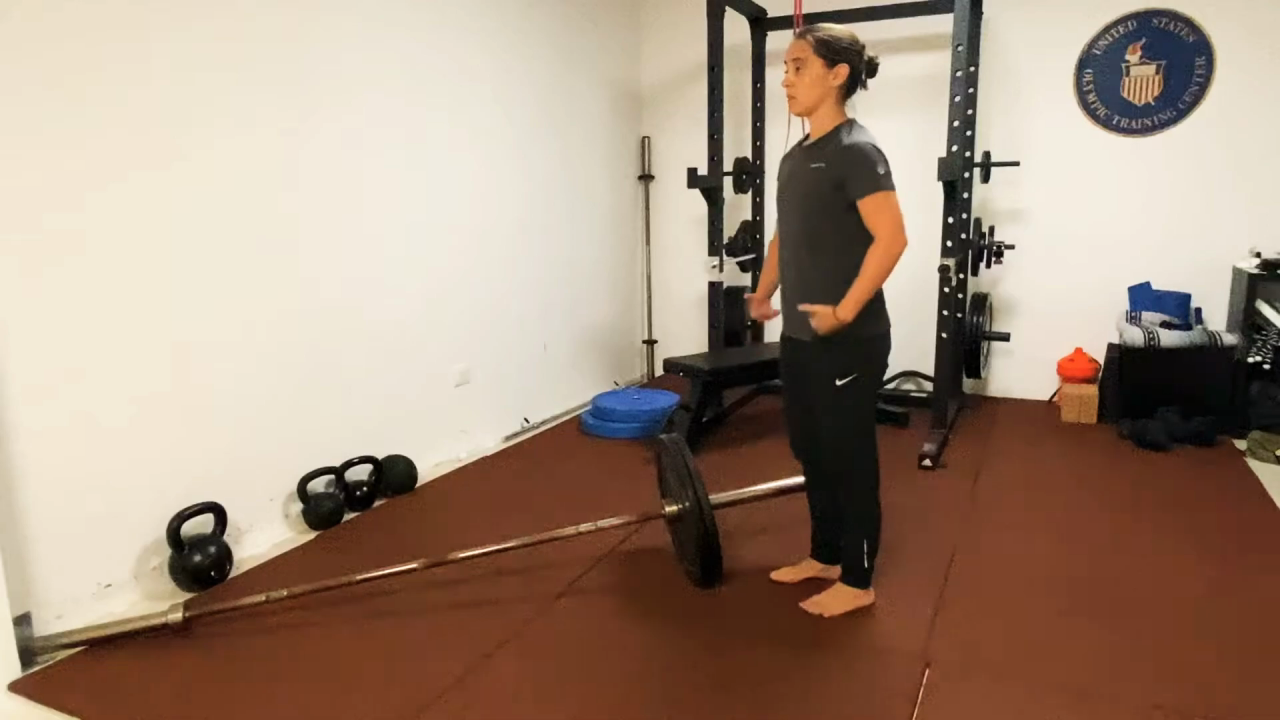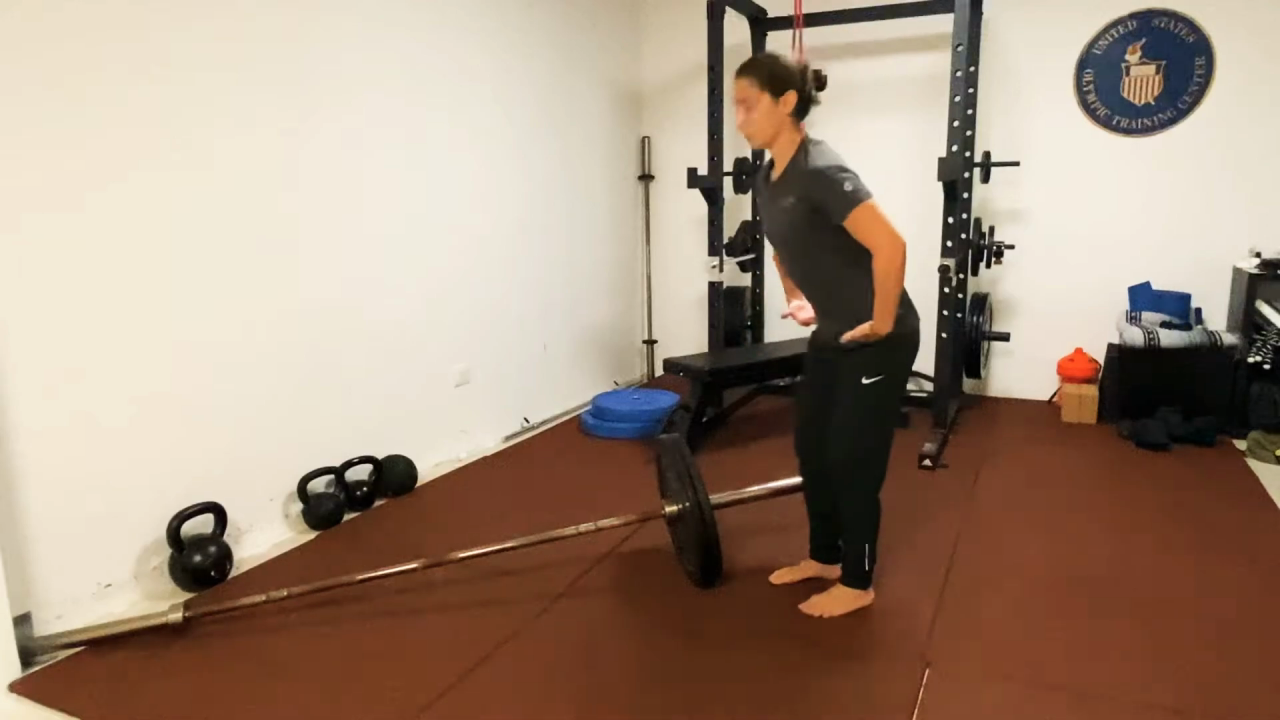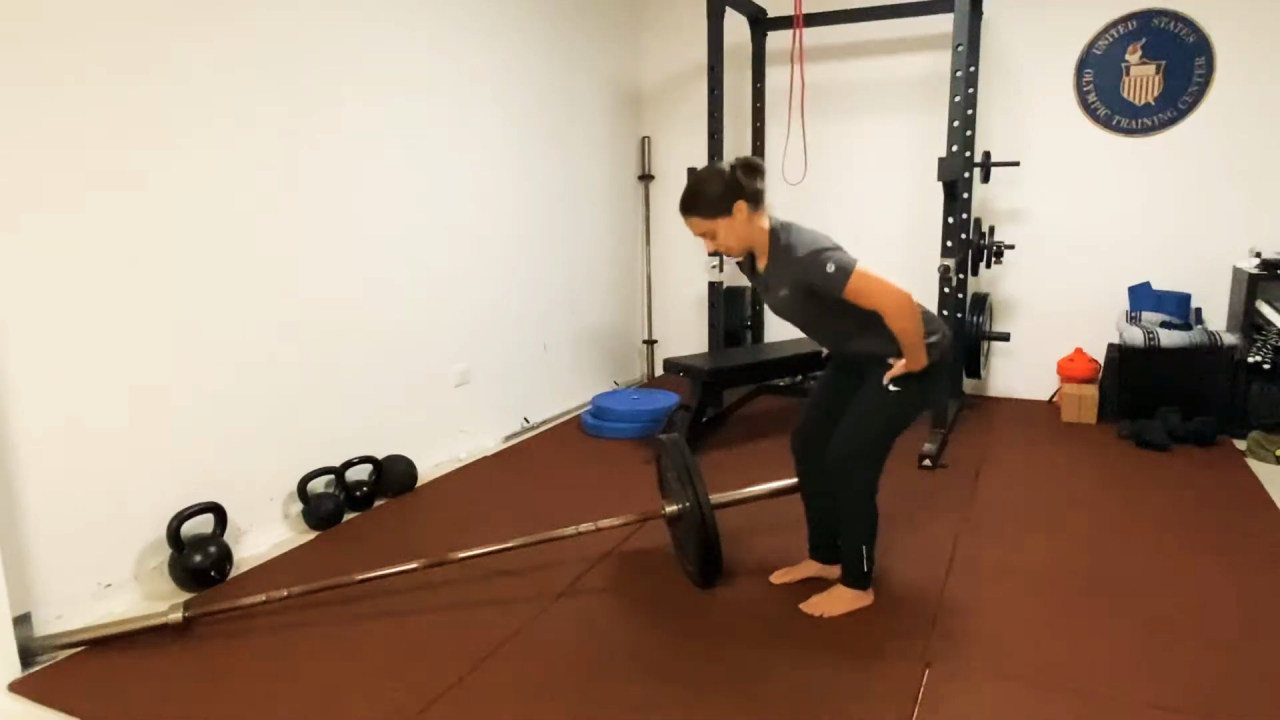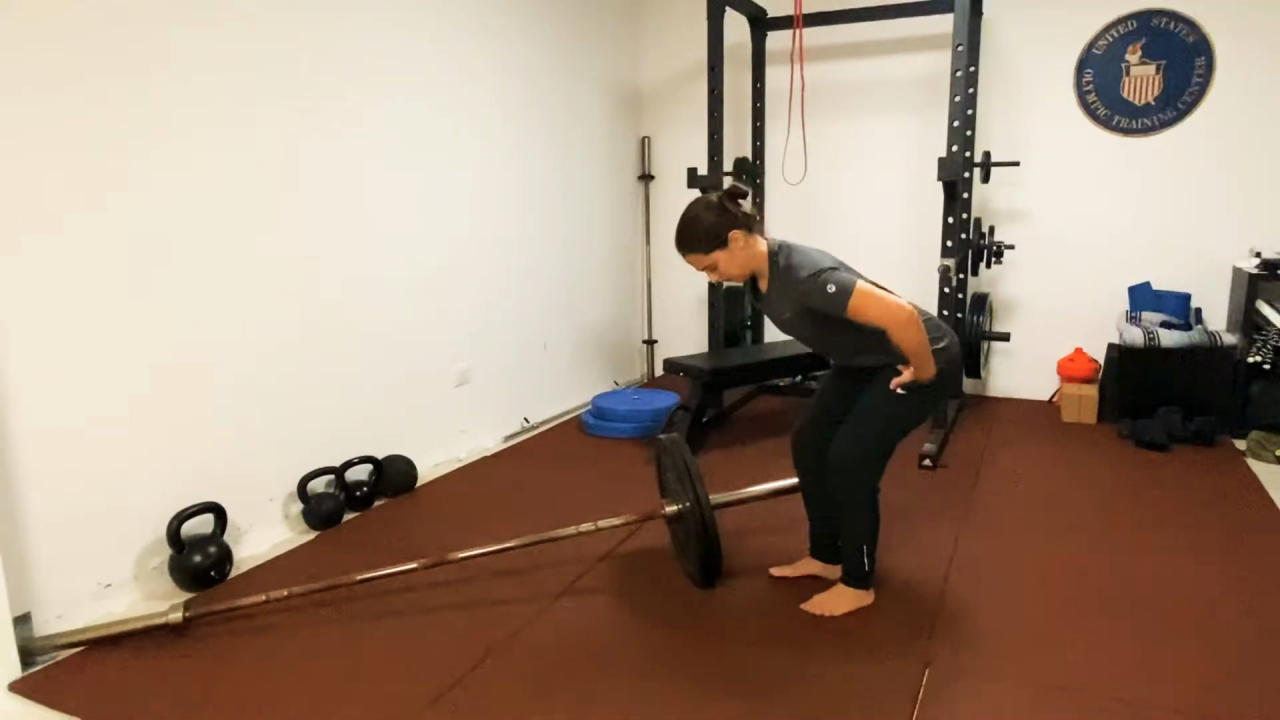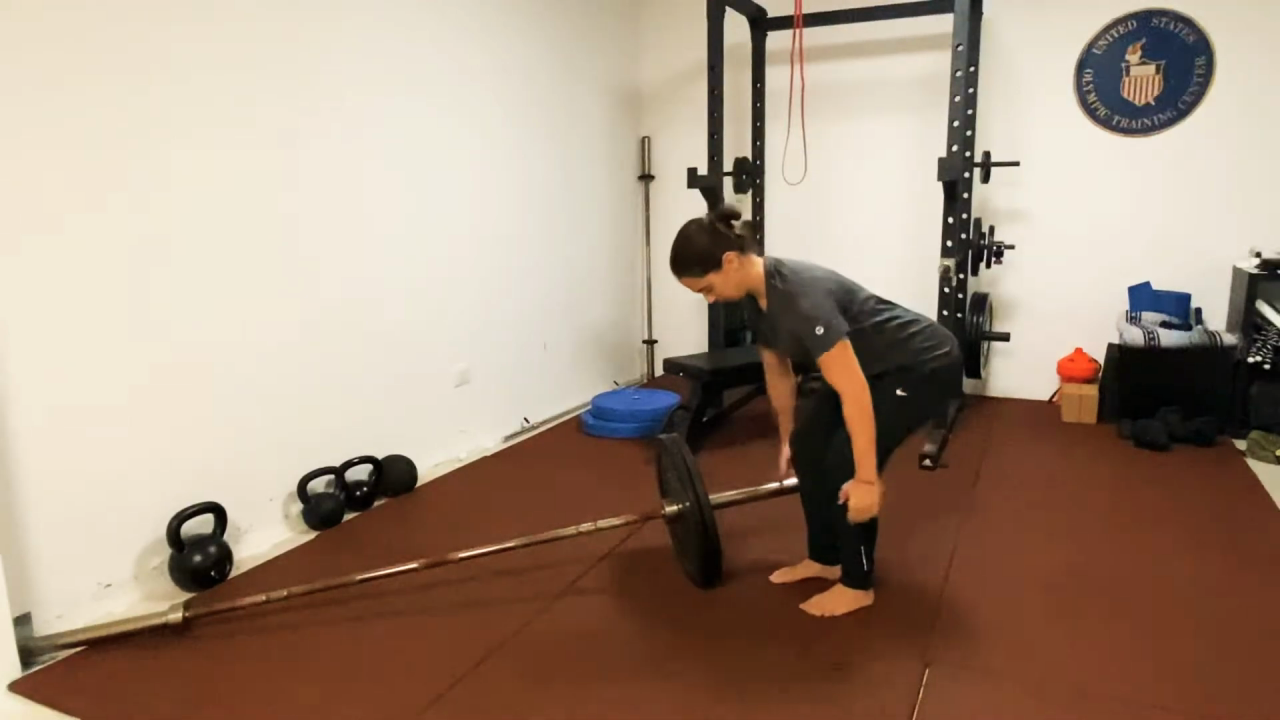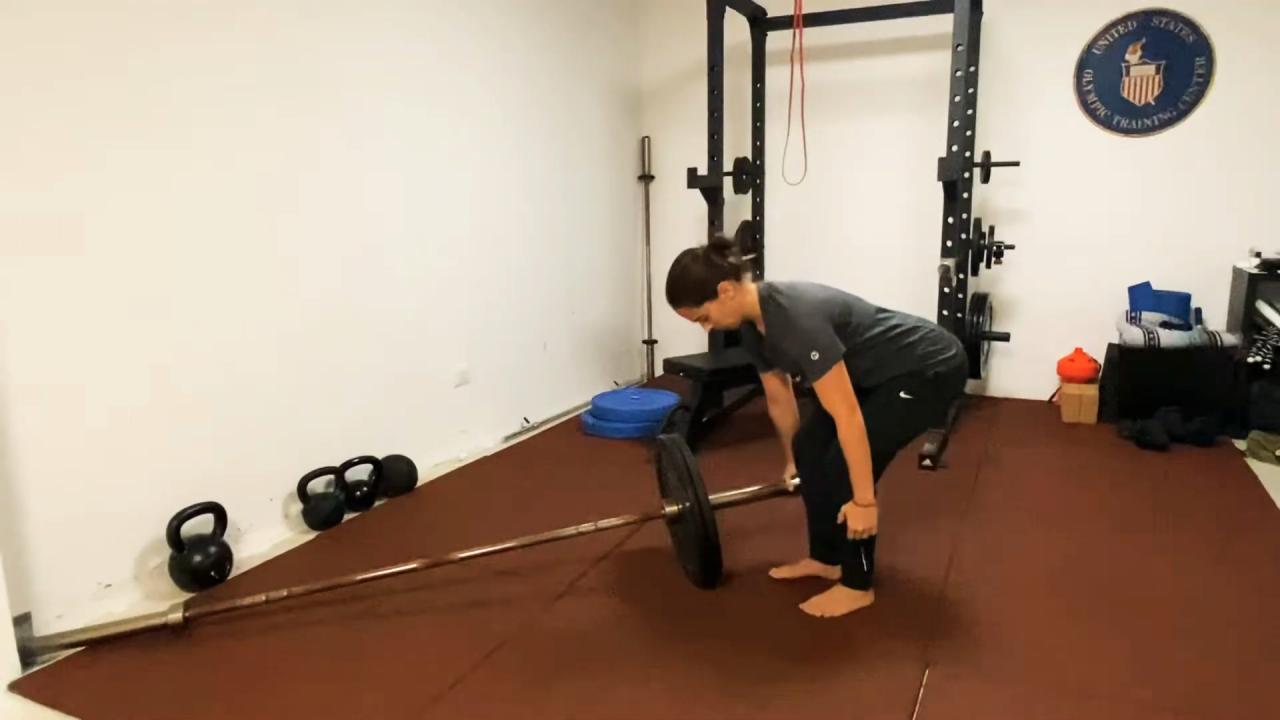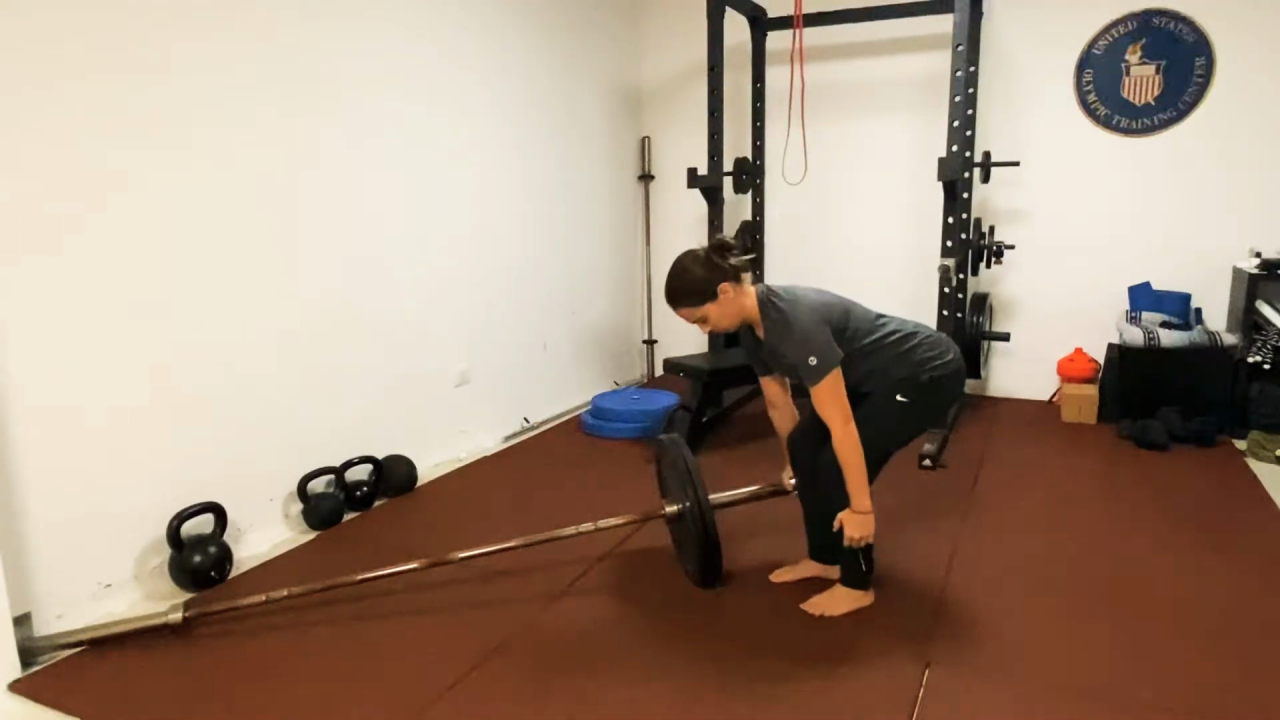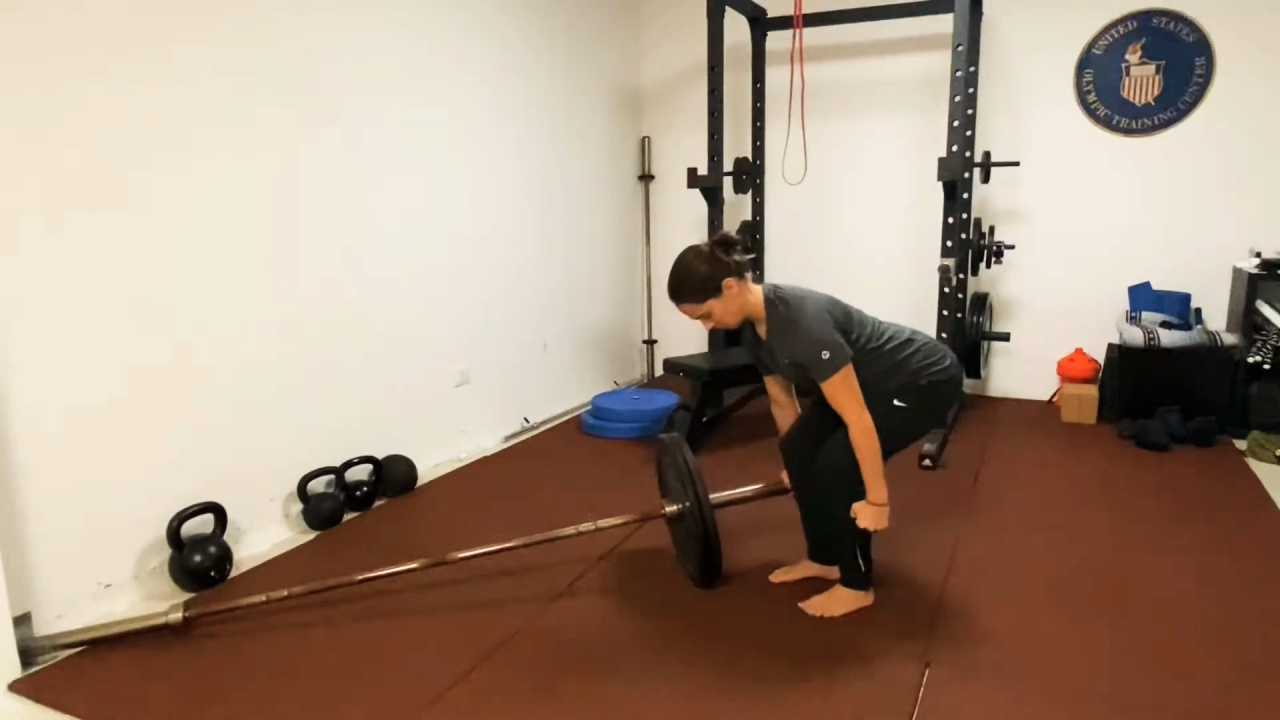
dt=0.4s
person 1, frame 1
left shoulder: (855, 152)
right shoulder: (796, 156)
left elbow: (890, 239)
left wrist: (846, 310)
right wrist: (764, 292)
left hip: (848, 341)
right hip: (800, 336)
left knee: (848, 457)
right knee: (811, 452)
left ankle: (857, 582)
right ankle: (824, 556)
person 1, frame 2
left shoulder: (821, 173)
right shoulder: (767, 180)
left elbow: (890, 247)
left wrist: (881, 324)
right wrist: (795, 295)
left hip: (879, 339)
right hip: (834, 334)
left knee: (852, 455)
right knee: (811, 444)
left ankle: (857, 583)
right ankle: (824, 557)
person 1, frame 3
left shoulder: (801, 256)
right shoulder: (755, 259)
left elbow: (897, 301)
left wrist: (916, 360)
left hip: (906, 355)
right hip: (856, 353)
left knee: (848, 457)
right knee: (809, 443)
left ankle: (857, 584)
right ankle: (825, 558)
person 1, frame 4
left shoulder: (803, 274)
right shoulder: (759, 277)
left elbow: (901, 315)
left wrist: (922, 371)
right wrist: (828, 349)
left hip: (923, 356)
right hip: (865, 359)
left knee: (850, 457)
right knee: (809, 445)
left ankle: (858, 585)
right ankle: (825, 557)
person 1, frame 5
left shoulder: (799, 295)
right shoulder: (756, 299)
left elbow: (855, 392)
right elbow: (778, 373)
left wrist: (867, 479)
right wrist: (787, 441)
left hip: (926, 364)
right hip: (875, 363)
left knee: (841, 459)
right knee: (808, 446)
left ankle: (857, 585)
right ankle: (824, 559)
person 1, frame 6
left shoulder: (796, 318)
right shoulder: (753, 323)
left elbow: (848, 417)
right elbow: (779, 397)
left wrist: (864, 500)
right wrist: (793, 459)
left hip: (931, 369)
right hip: (879, 371)
left knee: (844, 462)
right knee: (810, 448)
left ankle: (857, 585)
right ankle: (824, 558)
person 1, frame 7
left shoulder: (795, 323)
right shoulder: (752, 326)
left elbow: (842, 426)
right elbow: (777, 401)
left wrist: (860, 508)
right wrist: (793, 461)
left hip: (930, 373)
right hip: (876, 375)
left knee: (838, 463)
right knee: (805, 448)
left ankle: (857, 586)
right ankle: (824, 558)
person 1, frame 8
left shoulder: (802, 321)
right shoulder: (755, 327)
left elbow: (857, 418)
right elbow: (782, 399)
left wrist: (877, 500)
right wrist: (794, 458)
left hip: (926, 380)
right hip: (875, 380)
left knee: (836, 465)
right knee: (798, 450)
left ankle: (856, 586)
right ankle: (823, 559)
